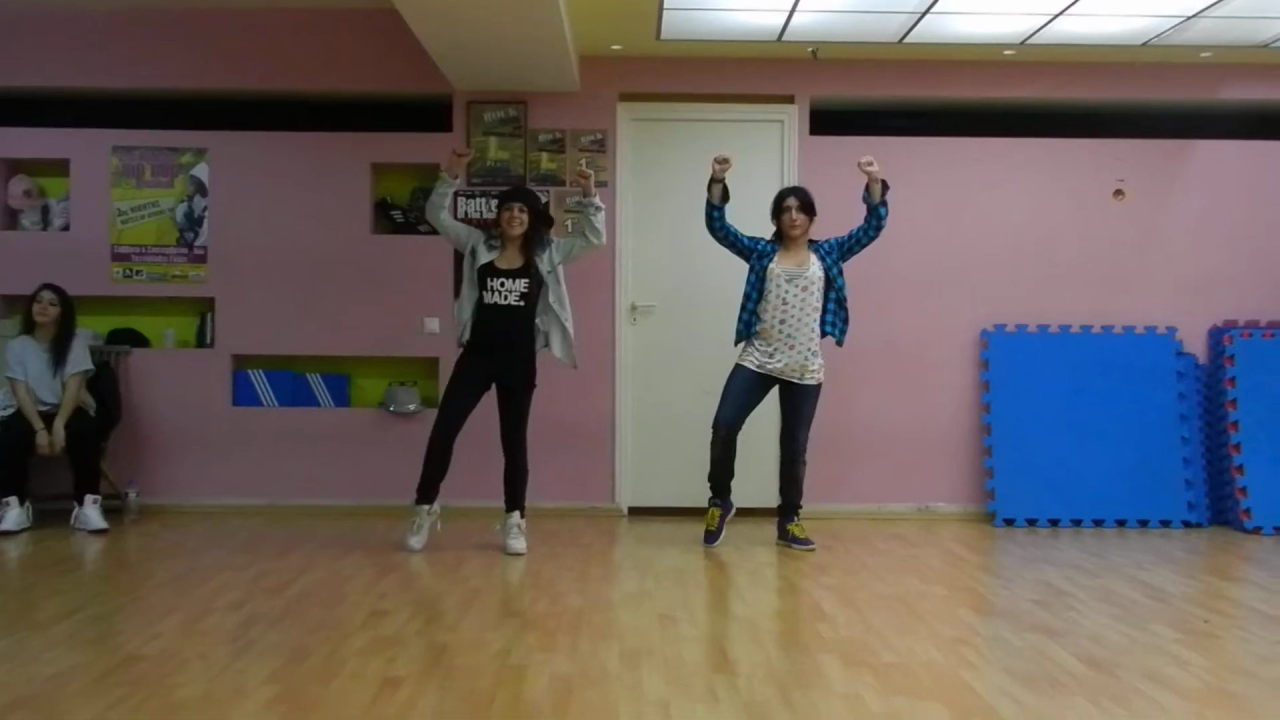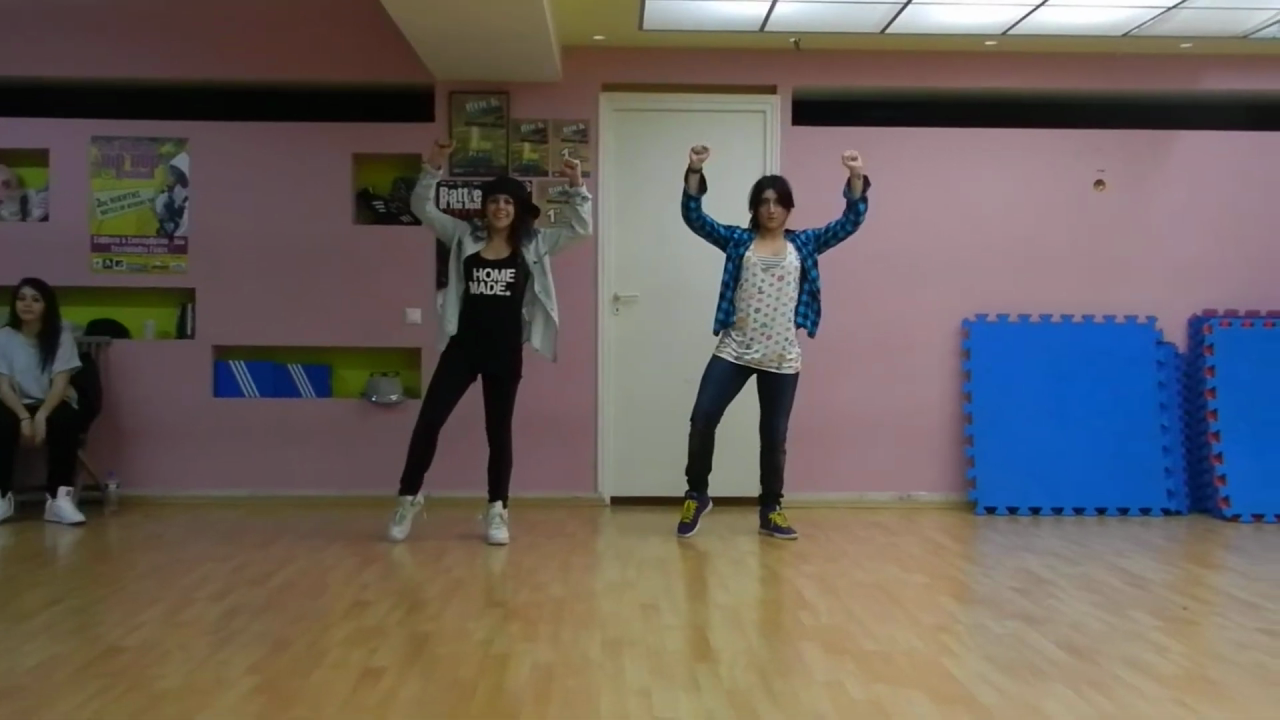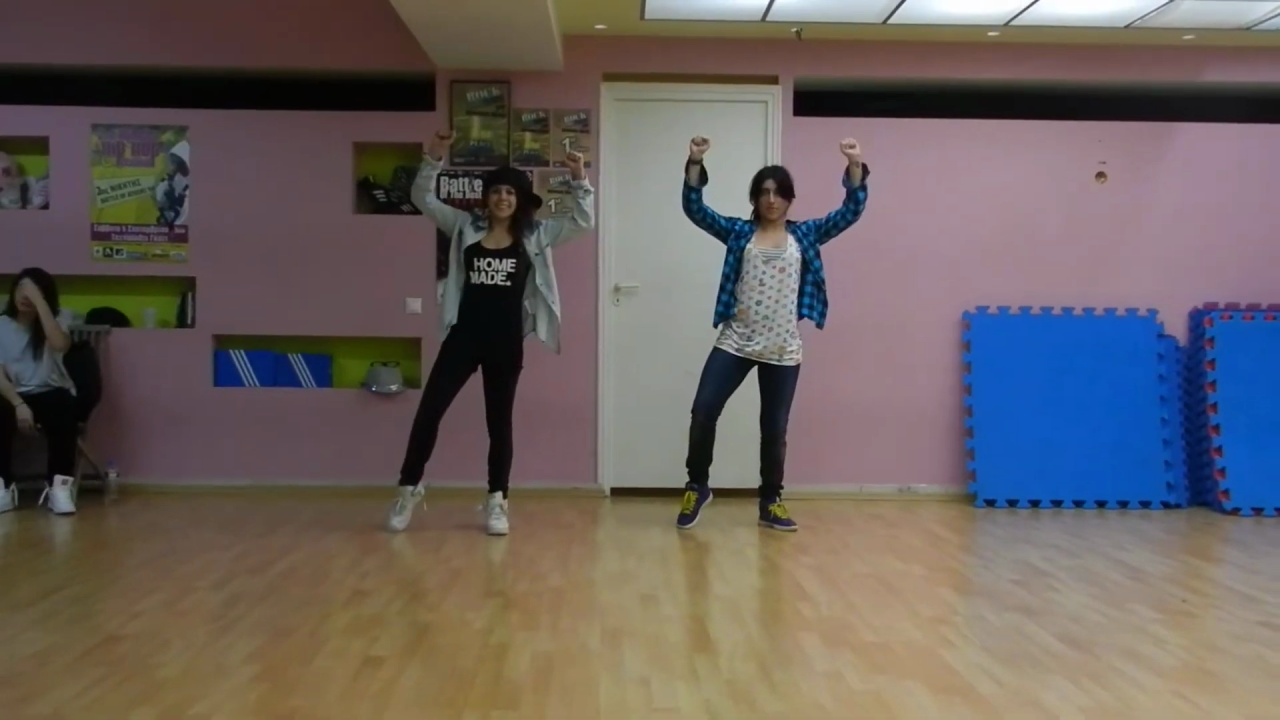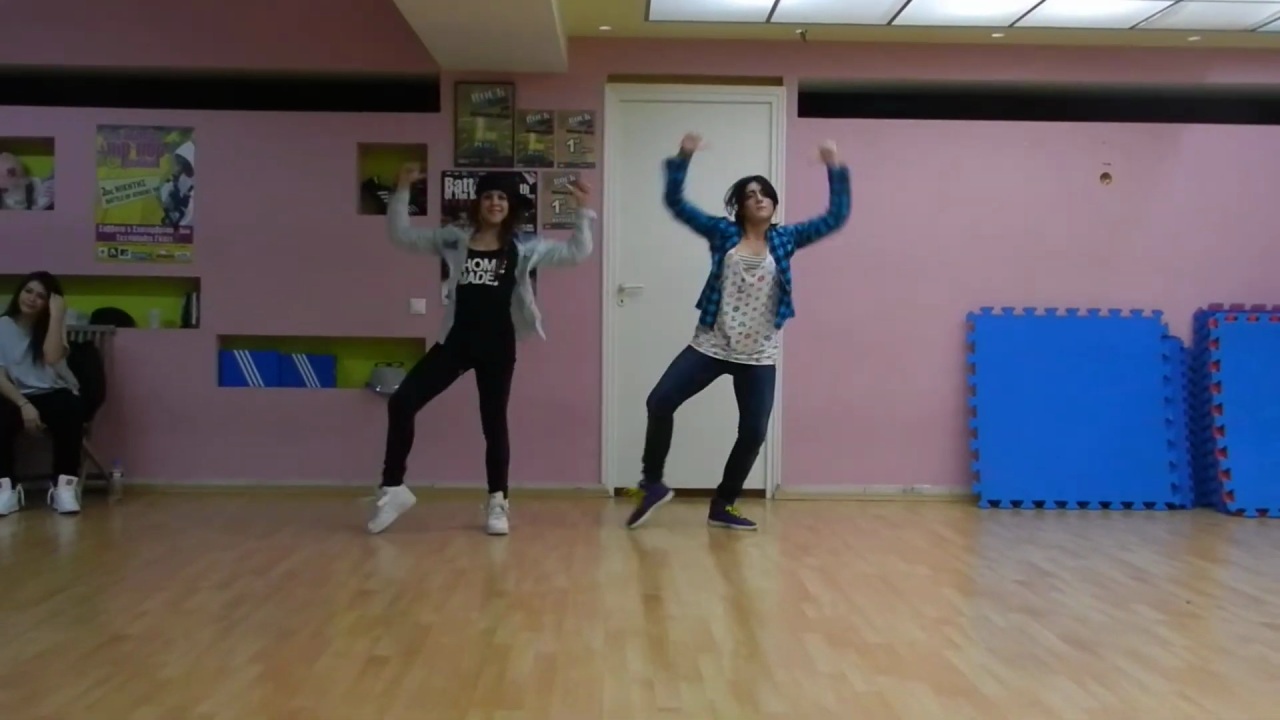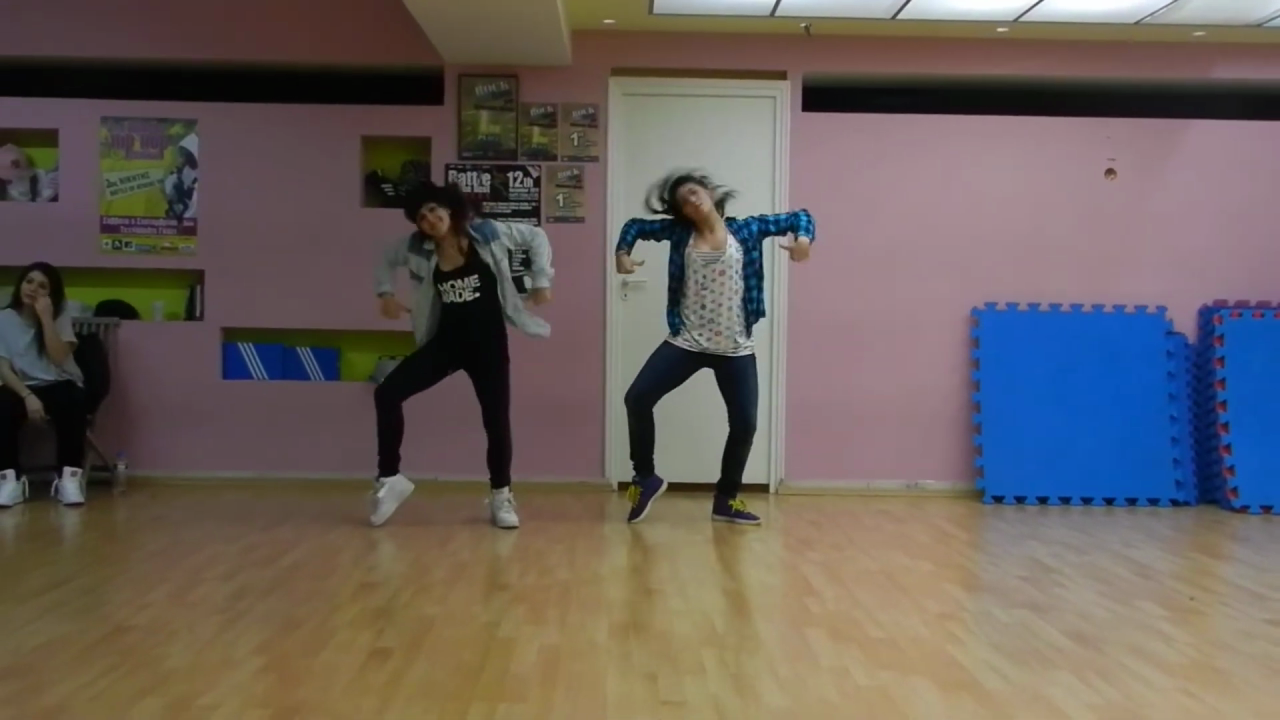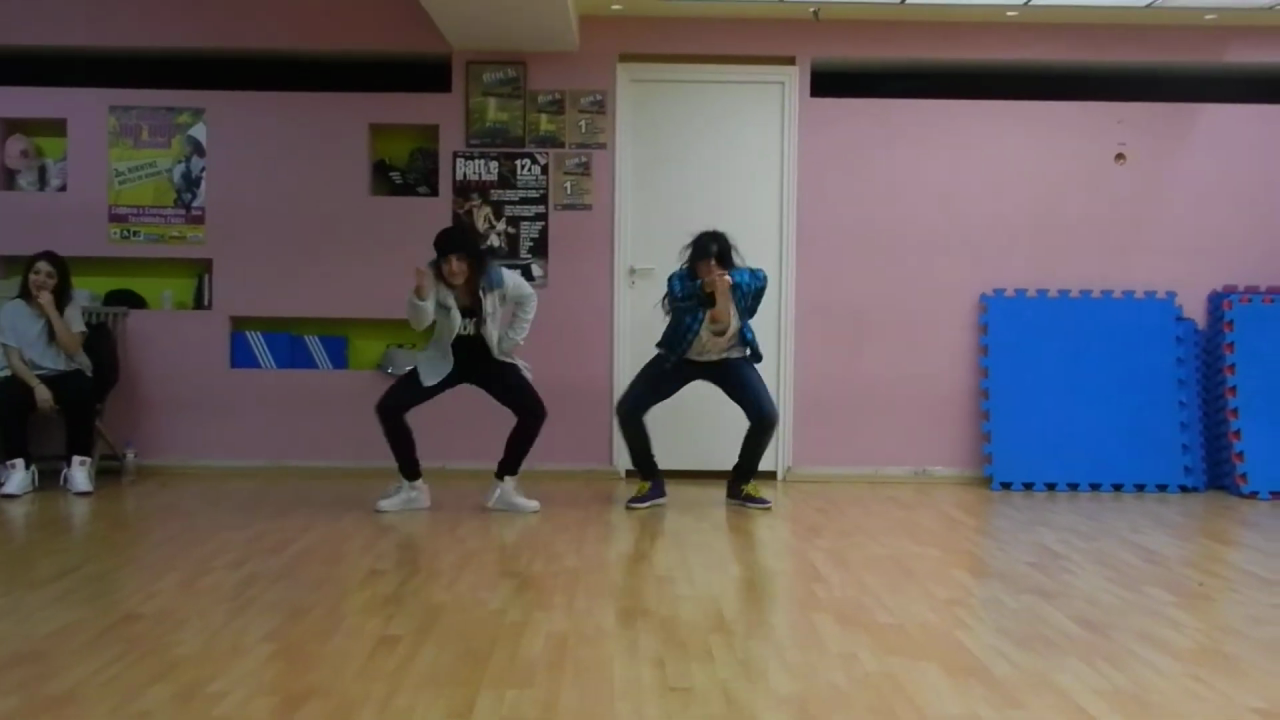
dt=0.7s
person 1, frame 1
left shoulder: (827, 254)
right shoulder: (761, 252)
left elbow: (872, 228)
right elbow: (718, 227)
left wrist: (874, 182)
right wrist: (718, 181)
left hip: (805, 368)
right hip: (758, 360)
left knee: (795, 446)
right knee: (724, 425)
left ankle: (789, 522)
right ankle: (720, 501)
person 1, frame 2
left shoulder: (804, 244)
right shoulder: (737, 240)
left elbow: (850, 222)
right elbow: (693, 217)
left wrist: (856, 177)
right wrist: (695, 171)
left hip: (782, 358)
right hip: (735, 351)
left knee: (774, 436)
right knee: (702, 419)
left ankle: (770, 510)
right ankle: (697, 496)
person 1, frame 3
left shoulder: (805, 235)
right shoulder: (738, 232)
left elbow: (851, 211)
right elbow: (694, 209)
left wrist: (854, 165)
right wrist: (695, 163)
left hip: (783, 350)
right hip: (736, 343)
left knee: (774, 427)
right knee: (703, 412)
left ankle: (771, 502)
right ankle: (697, 488)
person 1, frame 4
left shoulder: (785, 239)
right shoulder: (723, 234)
left elbow: (835, 217)
right elbow: (676, 203)
left wrist: (835, 169)
right wrist: (682, 158)
left hip: (758, 356)
right hip: (711, 346)
left knee: (753, 434)
right knee: (659, 403)
left ankle: (723, 504)
right ankle: (652, 485)
person 1, frame 5
left shoulder: (747, 230)
right shoulder: (681, 232)
left elbow: (799, 218)
right elbow: (636, 227)
left wrist: (803, 239)
right wrist: (623, 253)
left hip: (734, 348)
right hip: (686, 342)
left knee: (745, 424)
right knee: (637, 399)
left ankle: (726, 498)
right ankle: (646, 480)
person 1, frame 6
left shoulder: (742, 280)
right shoulder: (681, 280)
left elbow: (760, 280)
right elbow: (679, 298)
right wrist: (706, 288)
left hip: (729, 358)
right hip: (680, 359)
left knee: (766, 416)
right knee: (627, 409)
left ankle: (742, 483)
right ankle: (651, 482)
person 2, frame 1
left shoulder: (547, 253)
right shoulder: (478, 245)
left elbow: (593, 237)
right elbow: (437, 216)
left wrist: (590, 196)
right wrist: (450, 177)
left hip: (519, 360)
right hip: (477, 355)
left knee: (514, 441)
right knee: (443, 431)
left ankle: (515, 522)
right ankle: (425, 509)
person 2, frame 2
left shoulder: (533, 244)
right shoulder: (464, 237)
left elbow: (580, 227)
right elbow: (423, 208)
left wrist: (576, 186)
right wrist: (433, 168)
left hip: (505, 351)
right hip: (463, 346)
left knee: (499, 431)
right knee: (428, 421)
left ankle: (497, 512)
right ankle: (409, 499)
person 2, frame 3
left shoulder: (535, 235)
right shoulder: (466, 227)
left elbow: (582, 222)
right elbow: (425, 199)
left wrist: (579, 181)
right wrist: (433, 159)
left hip: (505, 342)
right hip: (464, 337)
left knee: (500, 422)
right knee: (429, 412)
left ankle: (497, 503)
right ankle: (408, 490)
person 2, frame 4
left shoulder: (525, 245)
right shoulder: (454, 239)
left elbow: (576, 252)
right elbow: (403, 235)
left wrist: (584, 210)
right wrist: (403, 191)
left hip: (498, 345)
right hip: (457, 341)
left knee: (494, 427)
right knee: (401, 404)
left ankle: (497, 503)
right ankle: (393, 489)
person 2, frame 5
left shoulder: (486, 234)
right shoulder: (417, 247)
left elbow: (535, 235)
right elbow: (388, 258)
left wrist: (541, 280)
right wrist: (386, 292)
left hip: (488, 343)
right hip: (446, 341)
left knee: (496, 423)
right knee: (387, 394)
left ankle: (500, 496)
right ankle: (390, 481)
person 2, frame 6
left shoulder: (495, 277)
right shoulder: (433, 276)
left elbow: (527, 298)
right elbow: (419, 322)
left wrist: (510, 341)
right wrist: (421, 292)
left hip: (488, 358)
right hip: (445, 359)
left knee: (535, 411)
right knee: (388, 408)
left ankle: (504, 486)
right ankle: (413, 487)
person 3, frame 1
left shoulder: (75, 343)
left elbow: (73, 388)
right elbow: (21, 393)
left wrist: (59, 424)
right wrist: (39, 428)
left hip: (69, 411)
right hip: (33, 412)
left knee: (84, 431)
left ankle: (87, 505)
person 3, frame 2
left shoulder: (62, 337)
left elbow: (60, 384)
left wrist: (41, 416)
right wrist: (24, 417)
left hip: (53, 404)
left knee: (65, 423)
left ankle: (61, 498)
person 3, frame 3
left shoulder: (56, 320)
left elbow: (60, 344)
left wrist: (39, 300)
left hip: (50, 393)
left knee: (65, 411)
left ankle: (60, 486)
person 3, frame 4
left shoulder: (53, 326)
left elbow: (52, 357)
left wrist: (56, 314)
right wrist: (24, 405)
left hip: (54, 394)
left knee: (70, 410)
left ankle: (65, 486)
person 3, frame 5
left shoulder: (60, 318)
left elbow: (59, 359)
left wrist: (46, 317)
right wrist: (28, 396)
left hip: (58, 386)
right hip: (21, 387)
left knee: (74, 401)
left ankle: (69, 477)
person 3, frame 6
left shoulder: (69, 308)
left elbow: (72, 349)
left wrist: (51, 310)
right wrist: (36, 386)
left hip: (67, 375)
right hip: (30, 377)
left knee: (83, 390)
left ankle: (79, 466)
